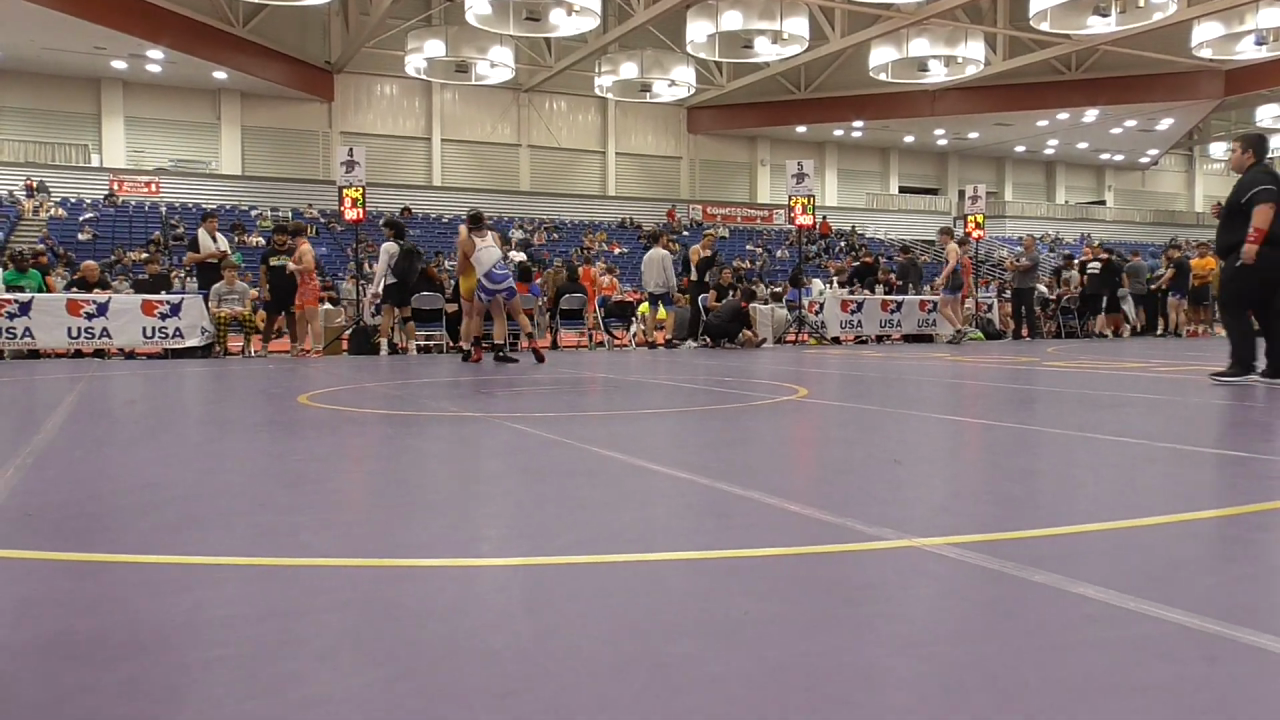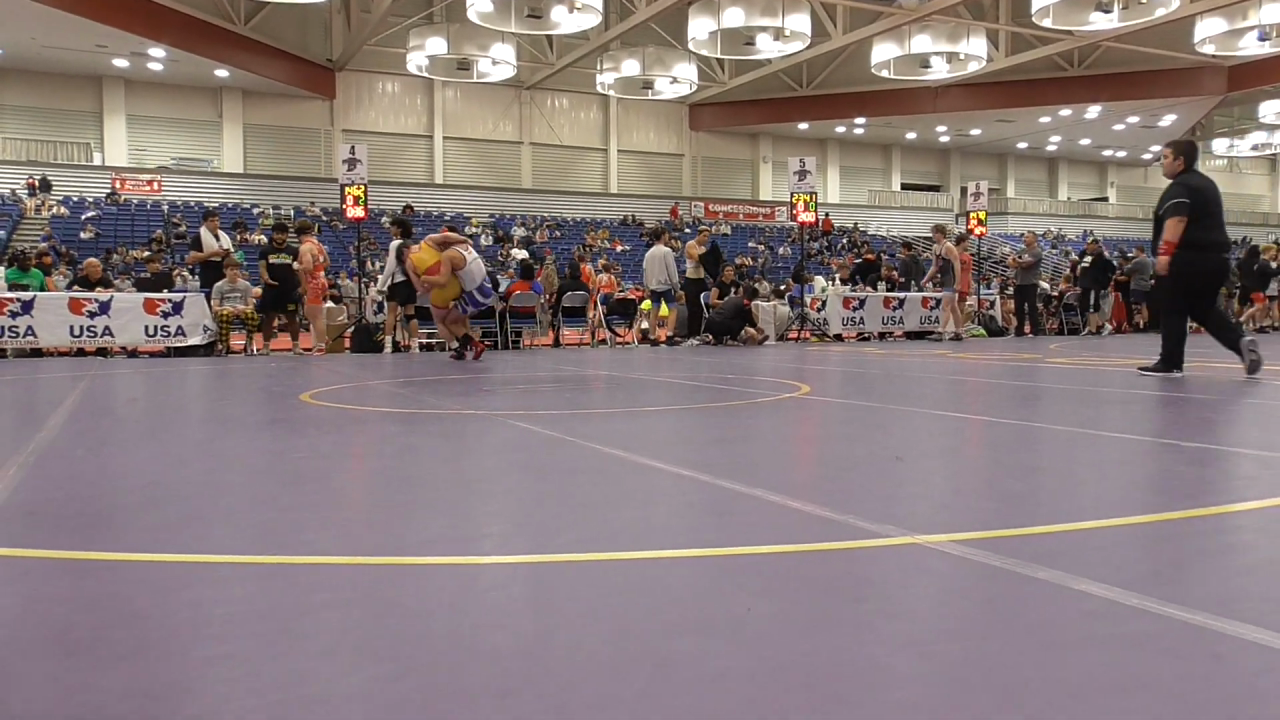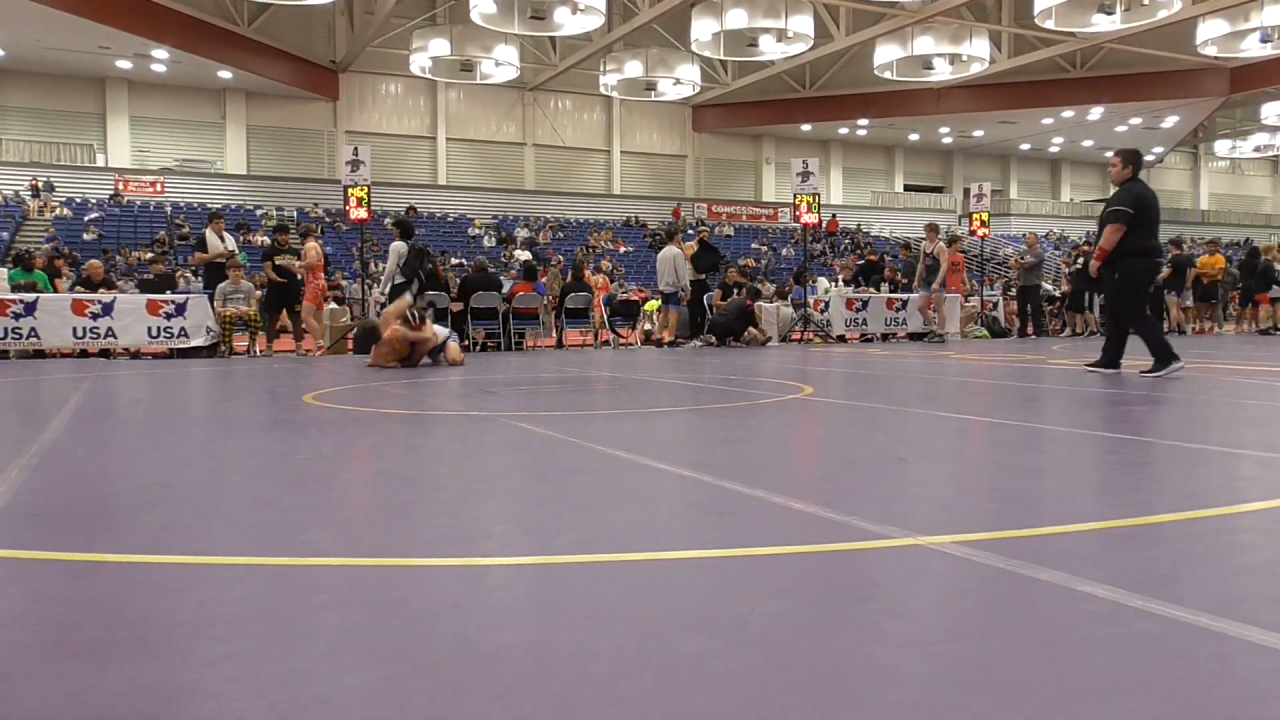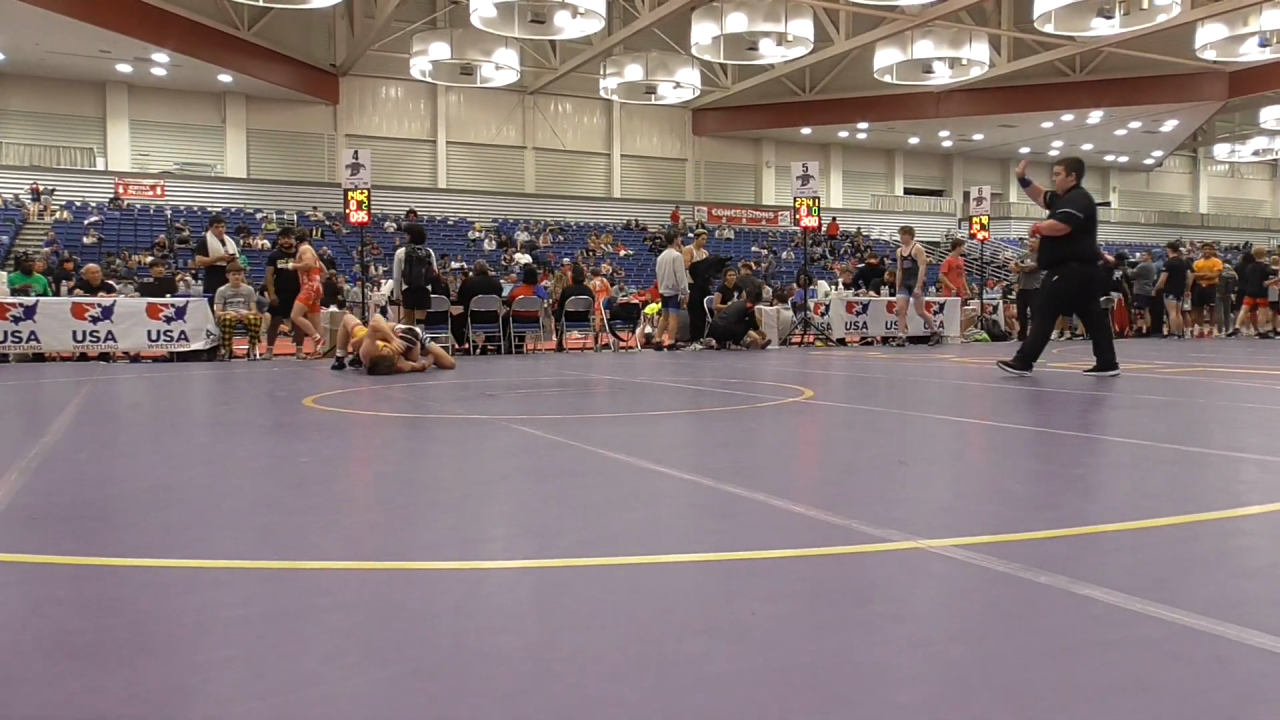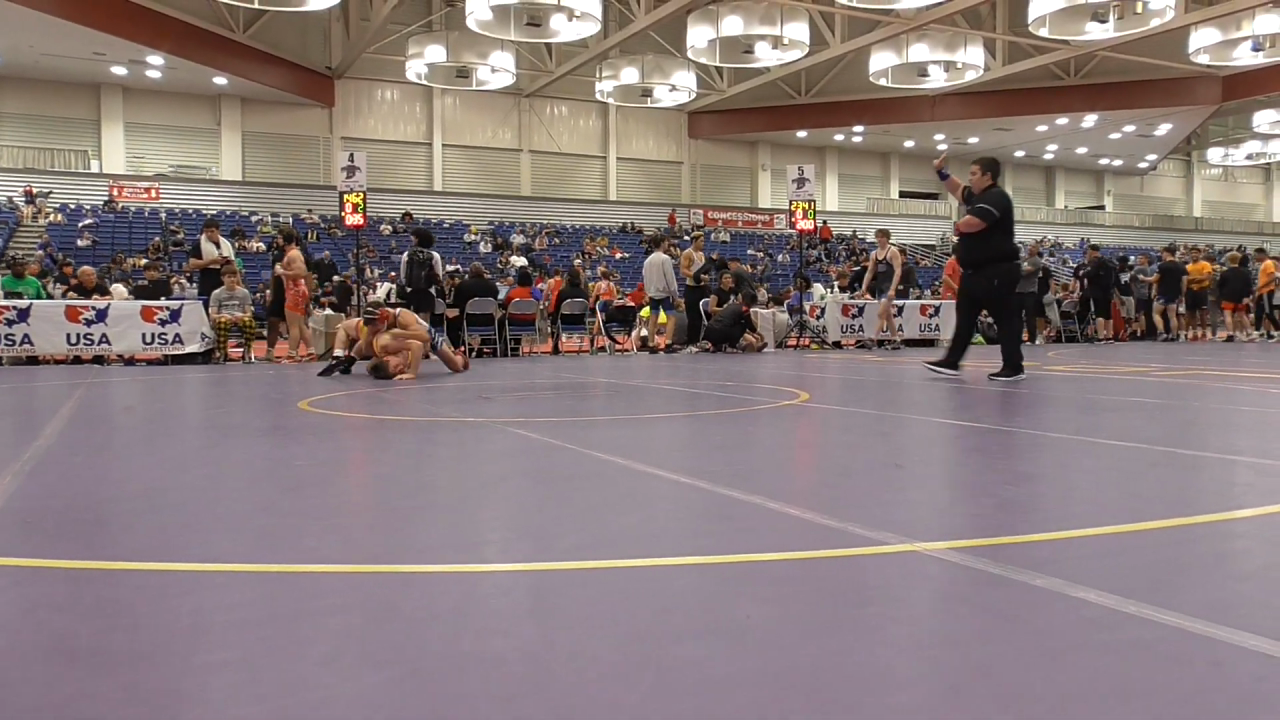
dt=0.5s
person 1, frame 1
left shoulder: (1257, 177)
right shoulder: (1254, 178)
left wrist: (1252, 241)
right wrist: (1224, 214)
left hip: (1252, 257)
left knee: (1232, 308)
left ankle: (1242, 365)
person 1, frame 2
left shoulder: (1179, 187)
right shoulder: (1206, 184)
left elbow: (1176, 221)
left wrist: (1164, 253)
left hip: (1188, 259)
right hip: (1216, 257)
left knee: (1171, 312)
right knee: (1206, 310)
left ankle: (1170, 363)
right ankle: (1242, 342)
person 1, frame 3
left shoulder: (1126, 194)
right shoulder: (1144, 192)
left elbow: (1115, 228)
left wrist: (1097, 257)
left hip: (1130, 263)
right hip: (1143, 261)
left knee: (1133, 314)
right knee: (1117, 313)
left ankle: (1167, 358)
right ankle: (1109, 360)
person 1, frame 4
left shoulder: (1077, 199)
right shoulder: (1066, 198)
left elbow: (1060, 226)
right elbow: (1040, 196)
left wrist: (1038, 229)
right wrist: (1023, 178)
left hip: (1071, 269)
right hip: (1079, 268)
left knee: (1043, 314)
right knee: (1092, 316)
left ankle: (1023, 362)
right ankle: (1107, 363)
person 1, frame 5
left shoulder: (995, 197)
right shoulder: (978, 195)
left elbow: (971, 223)
right elbow: (957, 190)
left wrist: (958, 226)
right wrist: (940, 171)
left hip: (997, 270)
right hip: (977, 270)
left knee: (1004, 319)
right knee: (964, 316)
left ankle: (1014, 368)
right ankle: (951, 362)
